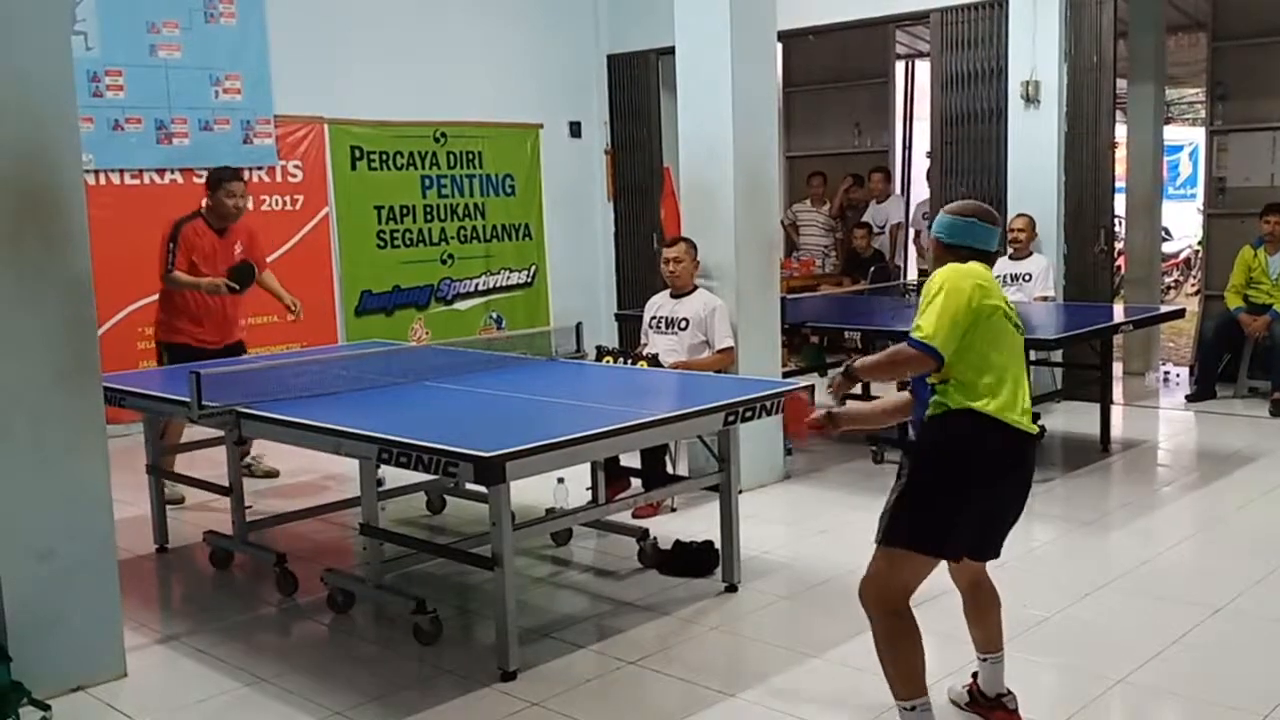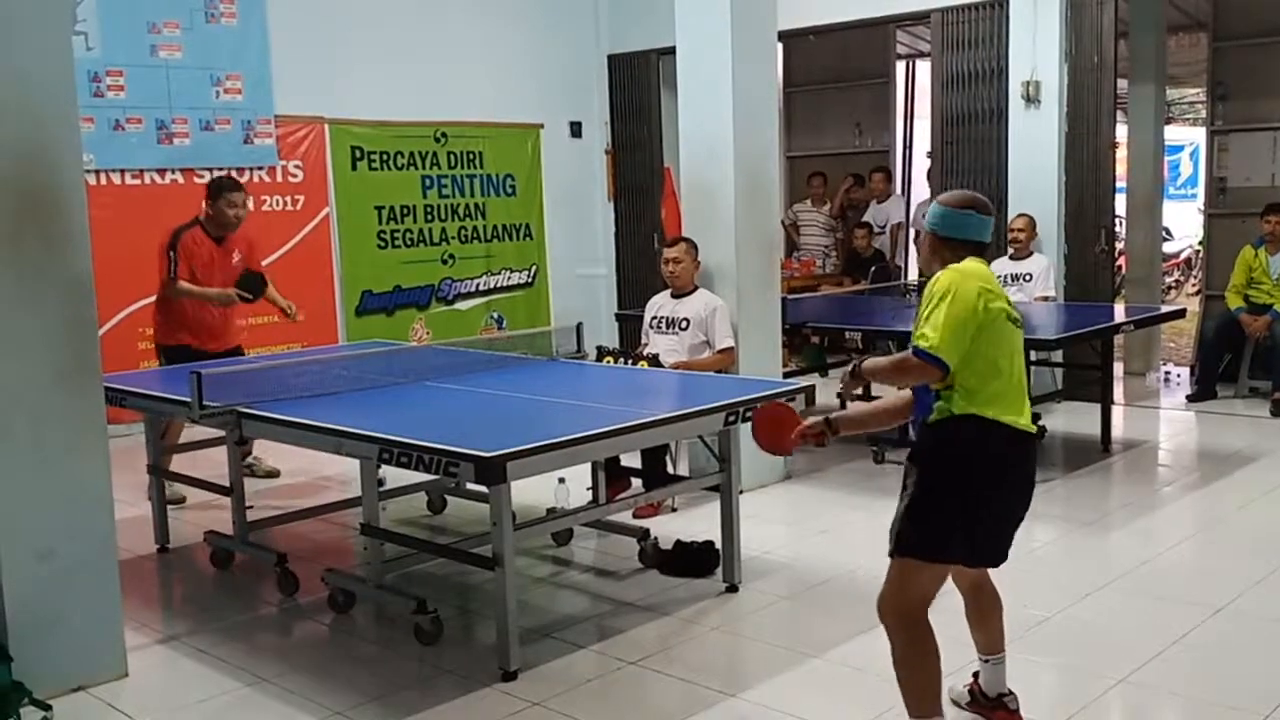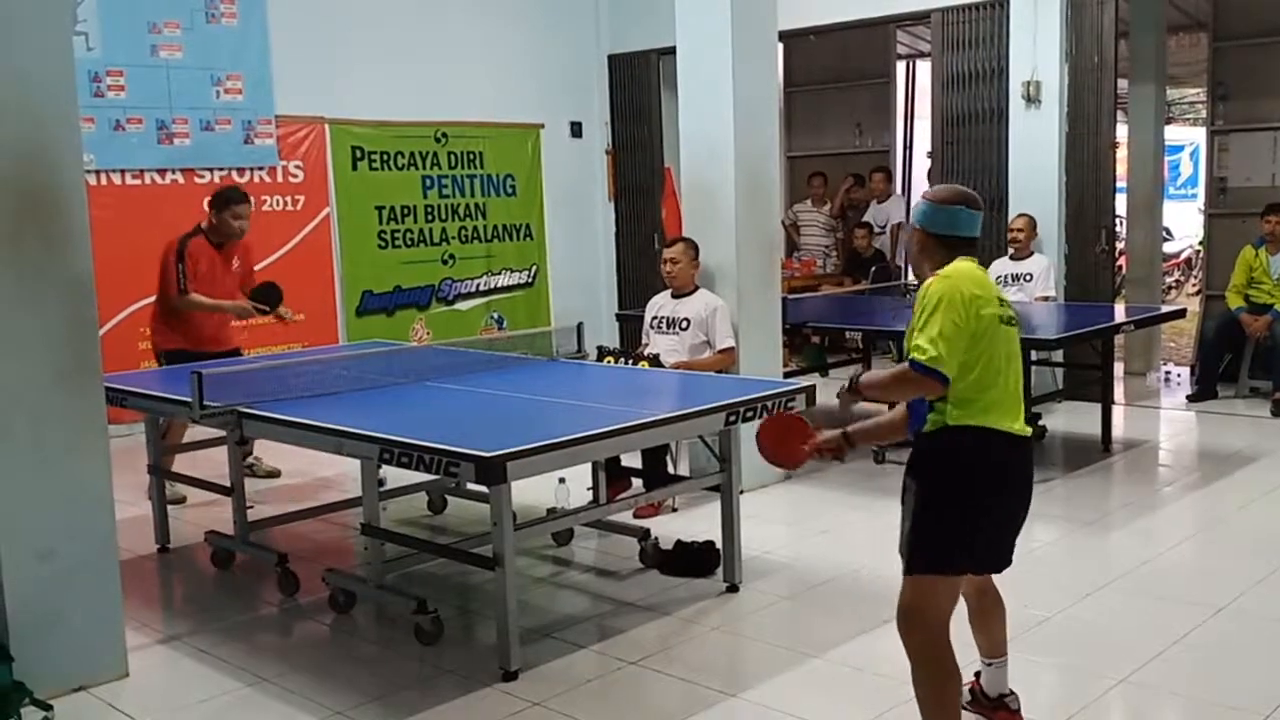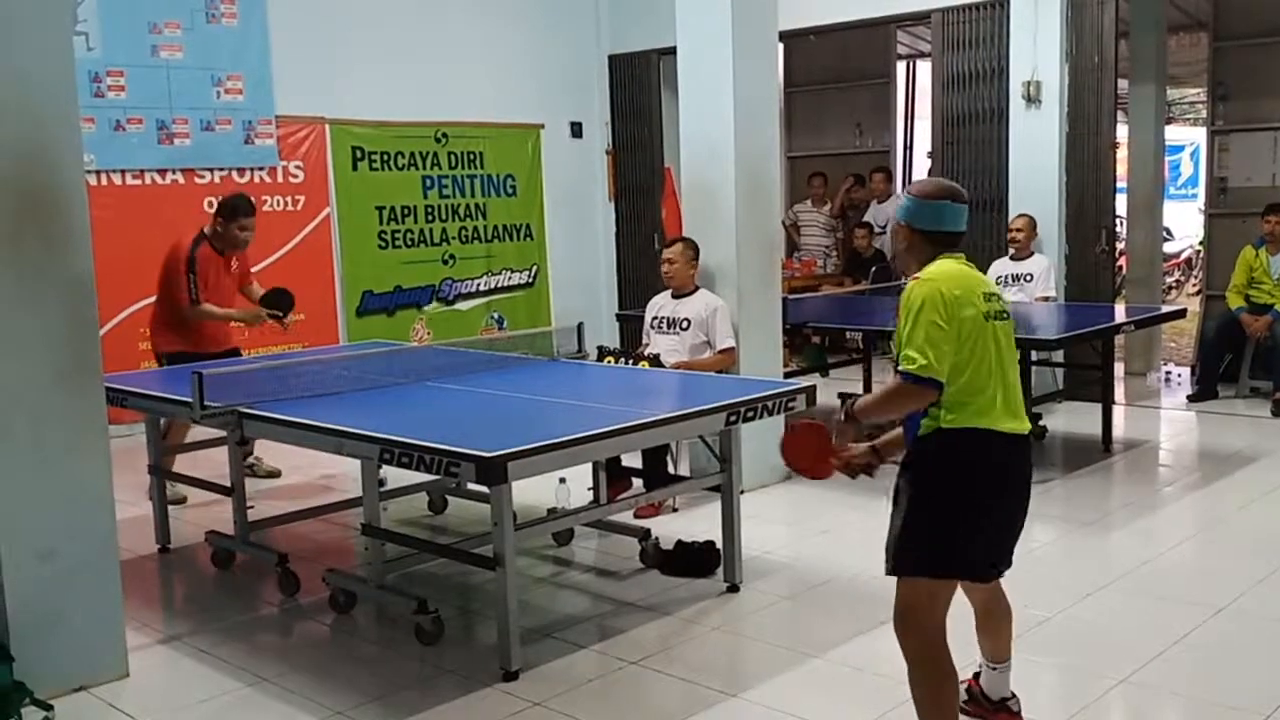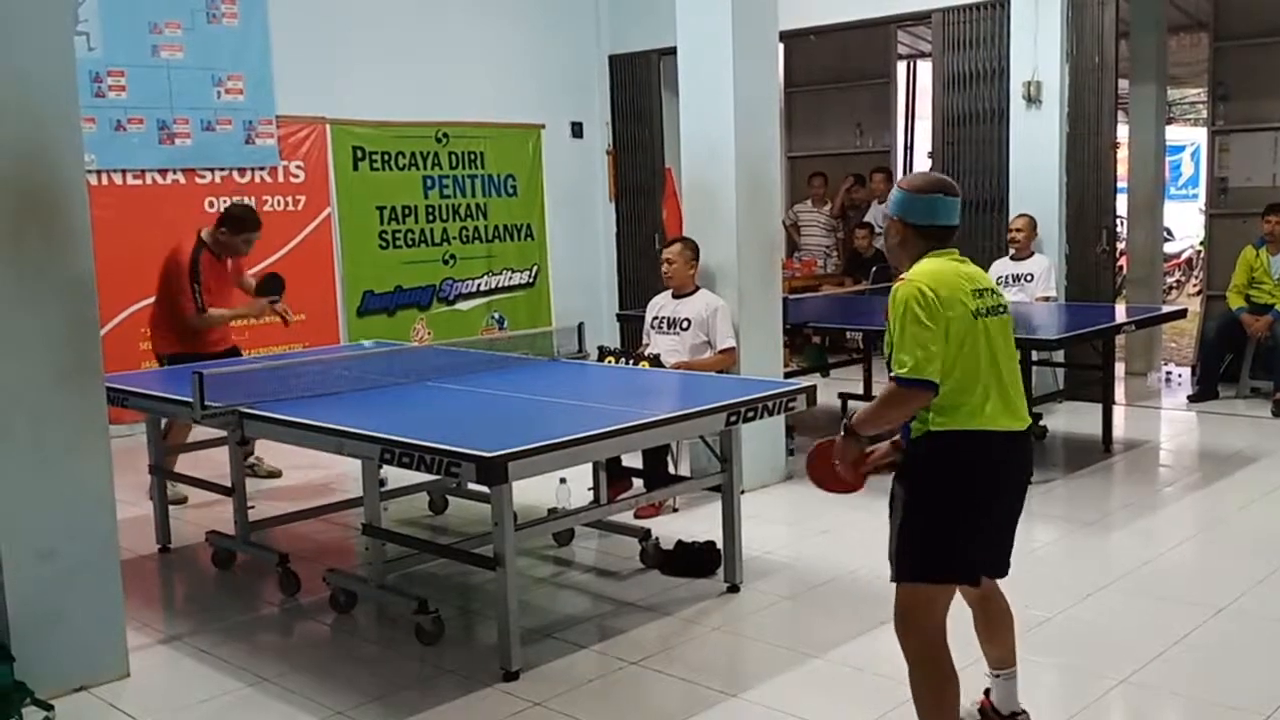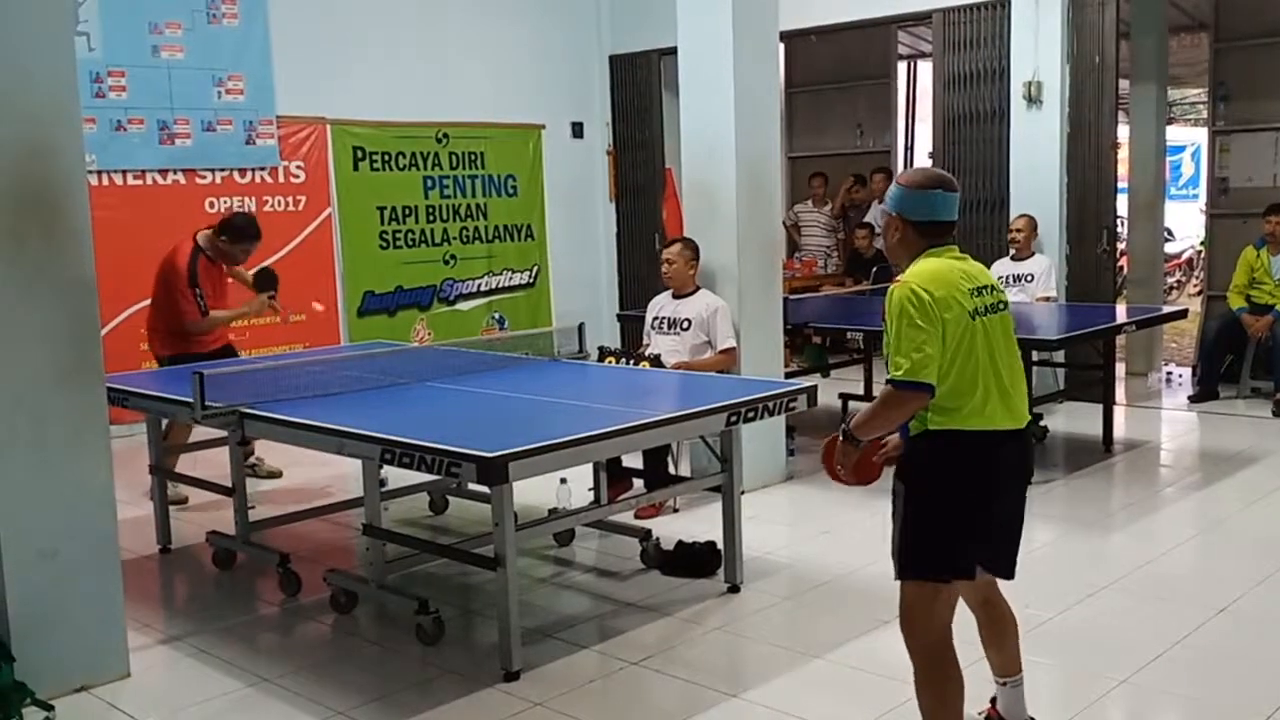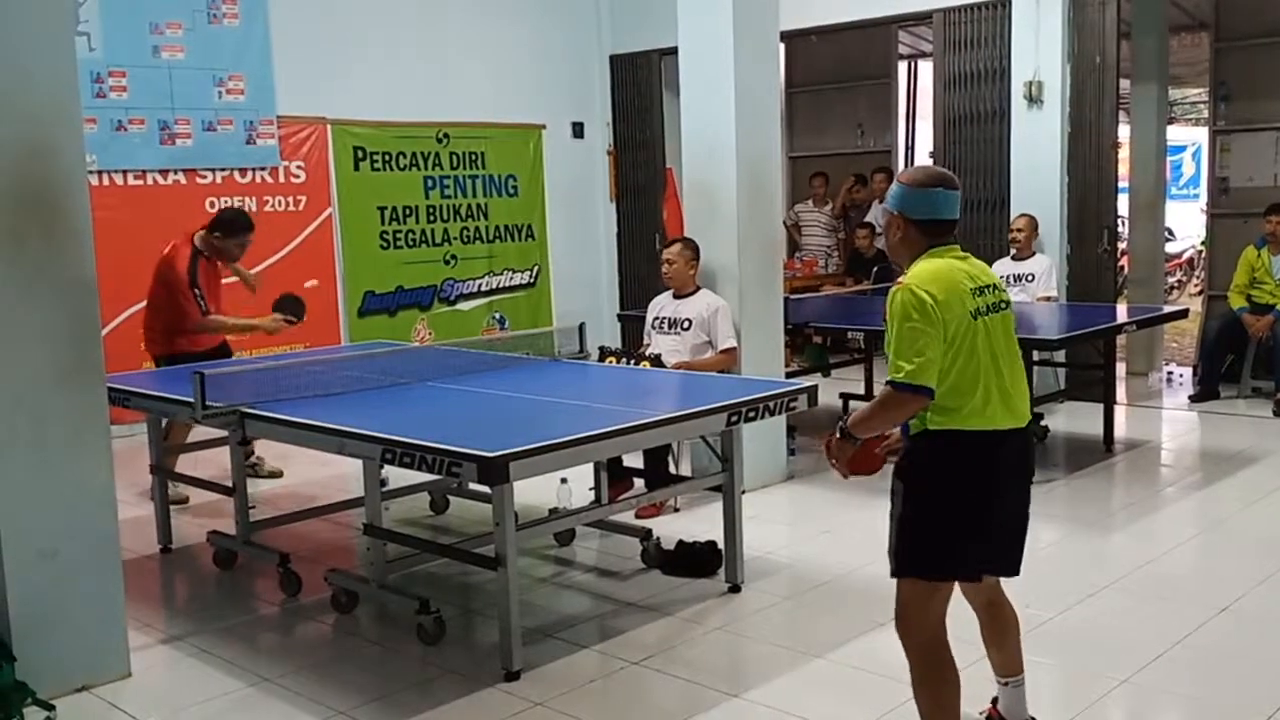
dt=0.1s
person 1, frame 1
left shoulder: (954, 281)
right shoulder: (989, 292)
left elbow: (919, 360)
right elbow: (920, 399)
left wrist: (853, 369)
right wrist: (842, 417)
left hip: (965, 448)
right hip: (1010, 452)
left knee: (881, 594)
right knee: (966, 567)
person 1, frame 2
left shoulder: (956, 281)
right shoulder: (986, 288)
left elbow: (923, 368)
right elbow: (920, 398)
left wrist: (862, 368)
right wrist: (832, 423)
left hip: (965, 452)
right hip: (1012, 455)
left knee: (902, 606)
right knee: (969, 570)
person 1, frame 3
left shoulder: (946, 286)
right shoulder: (982, 288)
left elbow: (926, 380)
left wrist: (861, 385)
right wrist: (851, 436)
left hip: (961, 458)
right hip: (1006, 458)
left knee: (921, 618)
right knee: (974, 576)
person 1, frame 4
left shoulder: (929, 287)
right shoulder: (977, 284)
left elbow: (918, 388)
left wrist: (859, 409)
right wrist: (880, 449)
left hip: (958, 461)
right hip: (1008, 457)
left knee: (916, 622)
right knee: (980, 582)
person 1, frame 5
left shoulder: (917, 287)
right shoulder: (978, 280)
left elbow: (914, 390)
left wrist: (854, 428)
right wrist: (900, 446)
left hip: (953, 460)
right hip: (1006, 452)
left knee: (918, 626)
right knee: (980, 585)
person 1, frame 6
left shoulder: (914, 287)
right shoulder: (980, 277)
left elbow: (911, 392)
left wrist: (853, 433)
right wrist: (906, 438)
left hip: (952, 460)
right hip: (1007, 451)
left knee: (924, 627)
right knee: (981, 590)
person 1, frame 7
left shoulder: (917, 288)
right shoulder: (983, 276)
left elbow: (910, 393)
left wrist: (850, 430)
right wrist: (912, 433)
left hip: (954, 460)
right hip: (1009, 451)
left knee: (918, 623)
right knee: (983, 590)
person 2, frame 1
left shoulder: (244, 232)
right shoulder: (184, 230)
left elbow: (260, 270)
right elbow: (169, 277)
left wrist: (285, 297)
right wrist: (204, 283)
left hip: (226, 334)
right hip: (181, 334)
left ankle: (244, 457)
person 2, frame 2
left shoulder: (241, 241)
right shoulder: (183, 238)
right elbow: (171, 286)
left wrist: (280, 302)
right wrist: (212, 294)
left hip: (223, 339)
right hip: (179, 338)
left ankle: (245, 458)
person 2, frame 3
left shoulder: (238, 245)
right shoulder: (186, 246)
left elbow: (250, 283)
right elbow: (181, 299)
right wrist: (230, 308)
left hip: (219, 340)
right hip: (177, 340)
left ankle: (245, 458)
person 2, frame 4
left shoulder: (236, 249)
right shoulder: (191, 254)
left elbow: (247, 284)
right elbow: (193, 309)
left wrist: (270, 307)
right wrist: (240, 315)
left hip: (219, 341)
right hip: (177, 342)
left ankle: (246, 458)
person 2, frame 5
left shoulder: (224, 248)
right shoulder: (190, 261)
left elbow: (240, 278)
right elbow: (197, 318)
left wrist: (272, 303)
right wrist: (247, 311)
left hip: (216, 341)
right hip: (179, 342)
left ankle: (247, 458)
right ankle: (162, 478)
person 2, frame 6
left shoulder: (219, 251)
right shoulder: (187, 265)
right elbow: (198, 323)
left wrist: (260, 294)
right wrist: (247, 310)
left hip: (213, 340)
right hip: (176, 343)
left ankle: (248, 458)
person 2, frame 7
left shoulder: (211, 246)
right shoulder: (185, 267)
right elbow: (205, 324)
left wrist: (242, 273)
right wrist: (258, 325)
left hip: (209, 340)
right hip: (174, 343)
left ankle: (247, 458)
person 3, frame 1
left shoulder: (710, 304)
right shoulder: (654, 303)
left elbow: (727, 357)
left wrist: (688, 365)
left ankle: (655, 489)
right ankle: (614, 476)
person 3, frame 2
left shoulder: (711, 304)
right shoulder: (655, 303)
left elbow: (727, 357)
left wrist: (689, 366)
left ankle: (655, 489)
right ankle: (614, 476)
person 3, frame 3
left shoulder: (711, 305)
right shoulder: (656, 303)
left elbow: (728, 358)
left wrist: (689, 366)
left ankle: (656, 489)
right ankle: (614, 477)
person 3, frame 4
left shoulder: (711, 305)
right shoulder: (656, 303)
left elbow: (728, 358)
left wrist: (689, 366)
left ankle: (656, 489)
right ankle: (615, 477)
person 3, frame 5
left shoulder: (712, 305)
right shoulder: (656, 303)
left elbow: (729, 358)
left wrist: (689, 366)
left ankle: (657, 489)
right ankle: (615, 477)
person 3, frame 6
left shoulder: (712, 305)
right shoulder: (657, 303)
left elbow: (729, 358)
left wrist: (690, 366)
left ankle: (657, 489)
right ankle: (616, 477)
person 3, frame 7
left shoulder: (713, 305)
right shoulder: (657, 303)
left elbow: (730, 358)
left wrist: (690, 366)
left ankle: (657, 489)
right ankle: (616, 477)
person 4, frame 1
right shoulder: (1249, 252)
right elbow: (1233, 290)
right wrist: (1242, 316)
right hip: (1251, 307)
right knee: (1210, 328)
right ankle: (1205, 386)
person 4, frame 2
right shoulder: (1249, 252)
right elbow: (1234, 290)
right wrist: (1242, 315)
right hip: (1252, 307)
right knee: (1211, 328)
right ankle: (1206, 386)
person 4, frame 3
right shoulder: (1250, 252)
right elbow: (1234, 290)
right wrist: (1243, 315)
right hip: (1252, 307)
right knee: (1211, 328)
right ankle: (1207, 386)
person 4, frame 4
right shoulder: (1250, 252)
right elbow: (1234, 291)
right wrist: (1243, 315)
right hip: (1252, 307)
right knee: (1211, 328)
right ankle: (1207, 386)
person 4, frame 5
right shoulder: (1251, 252)
right elbow: (1235, 291)
right wrist: (1244, 316)
right hip: (1253, 307)
right knee: (1212, 328)
right ankle: (1208, 387)
person 4, frame 6
right shoulder: (1251, 252)
right elbow: (1235, 291)
right wrist: (1244, 316)
right hip: (1253, 308)
right knee: (1212, 328)
right ankle: (1208, 387)
person 4, frame 7
right shoulder: (1252, 252)
right elbow: (1236, 291)
right wrist: (1245, 316)
right hip: (1254, 307)
right knee: (1213, 327)
right ankle: (1209, 387)
